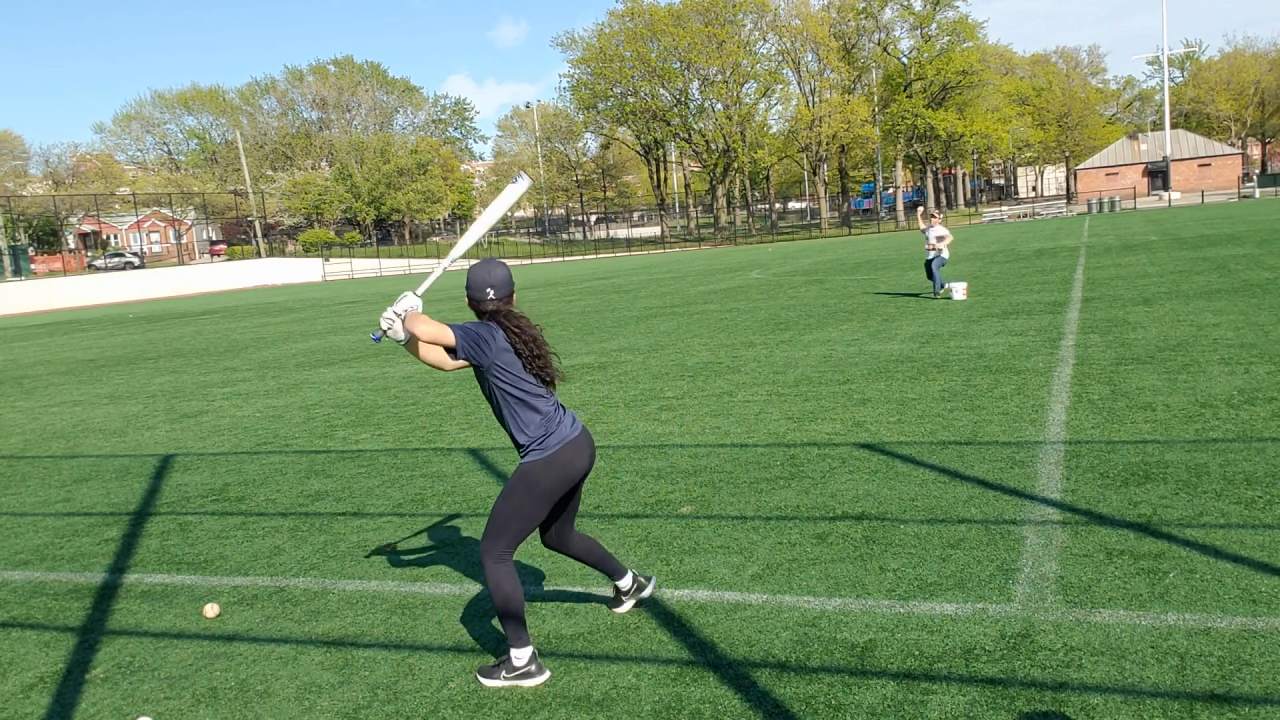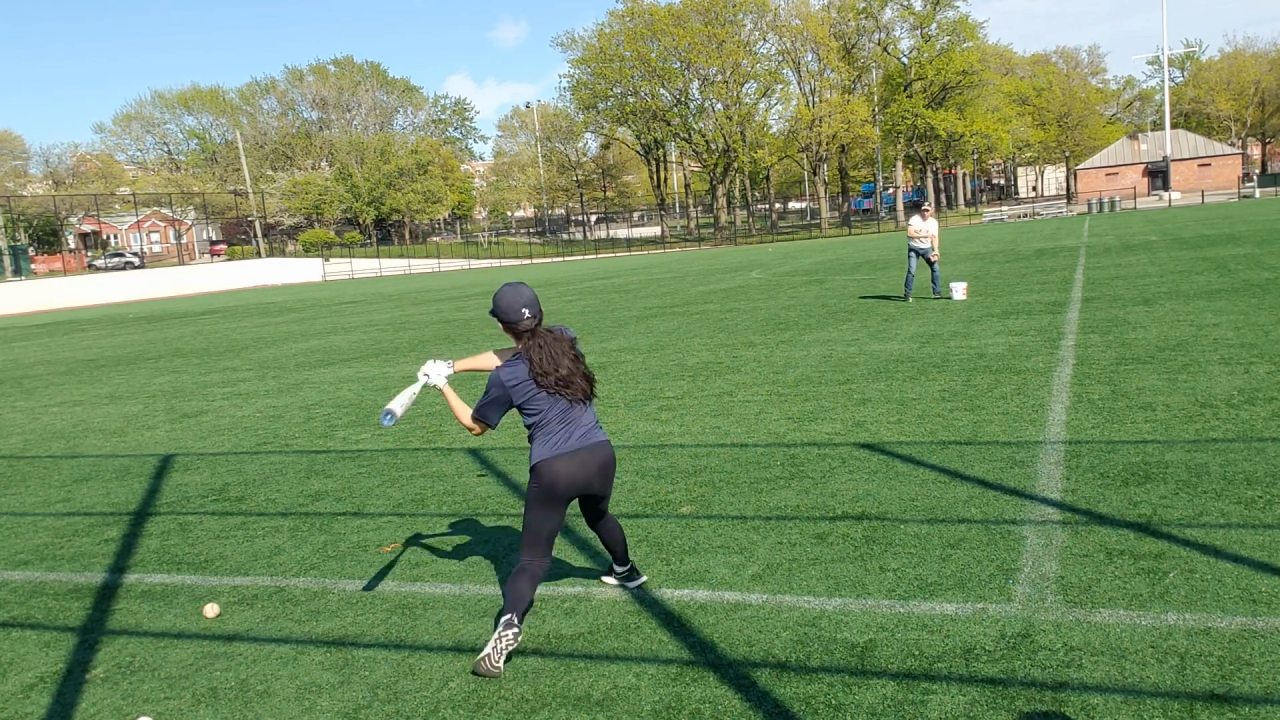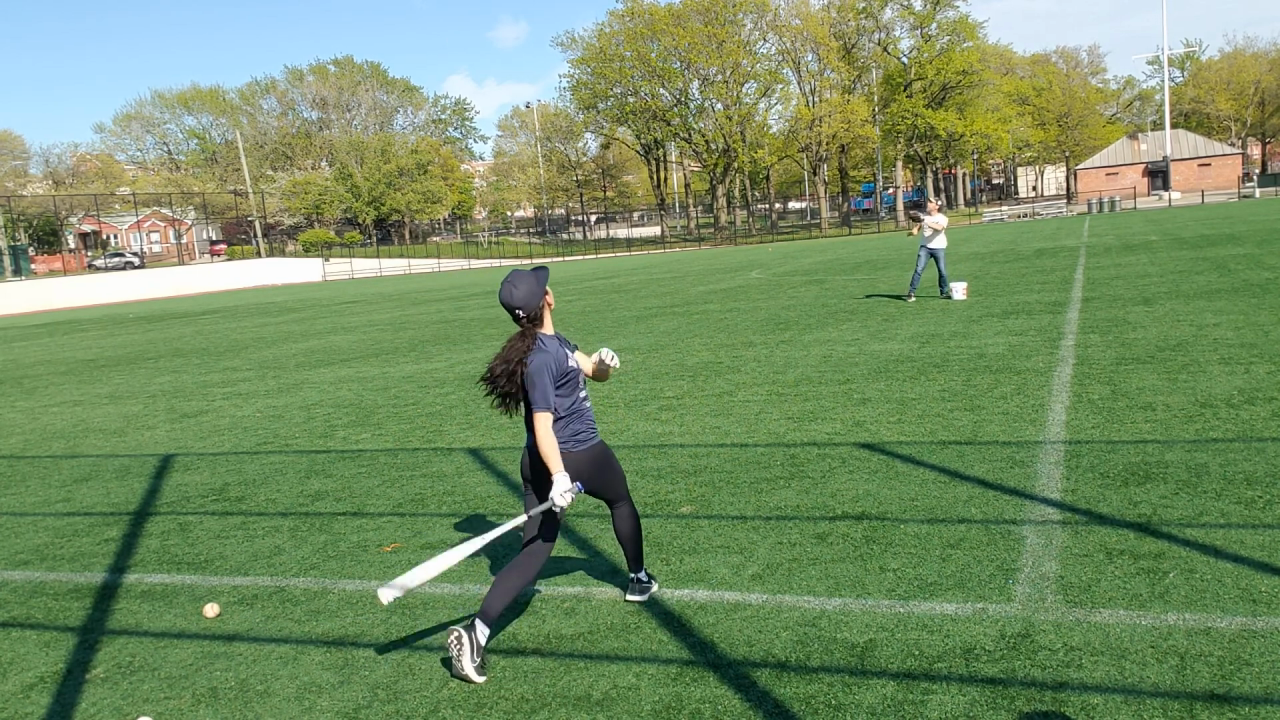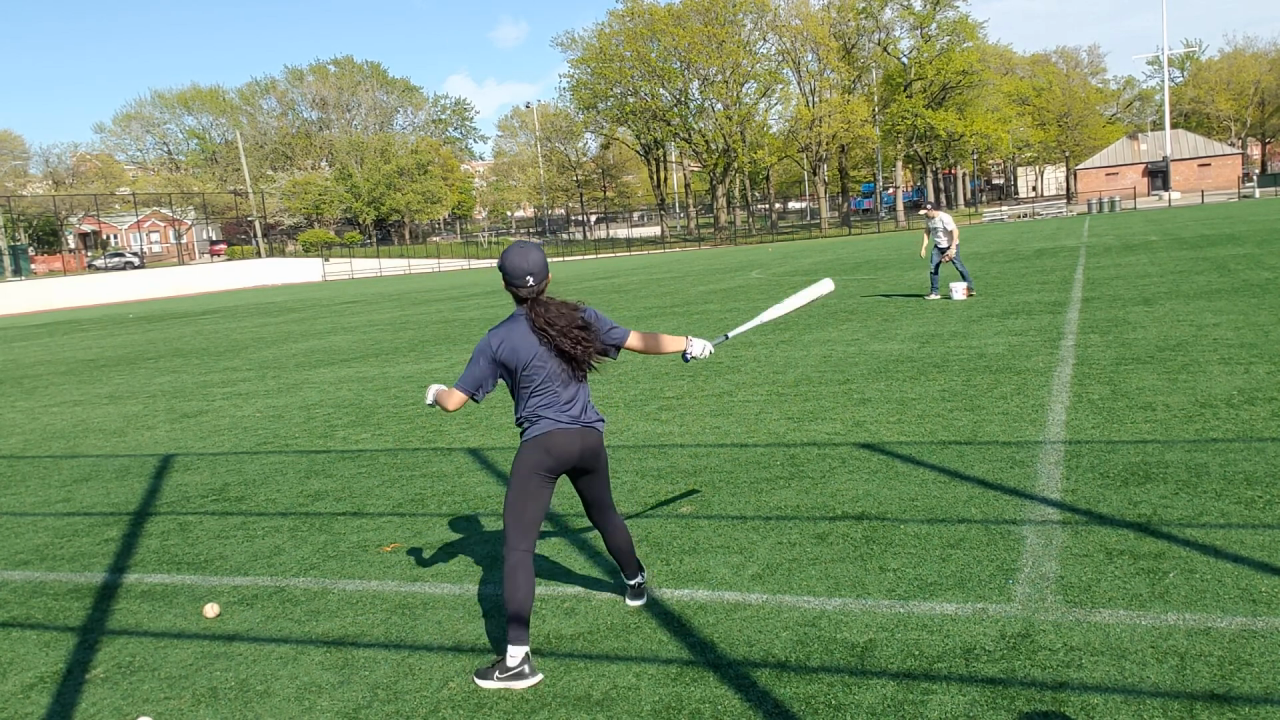
dt=0.7s
person 1, frame 1
left shoulder: (488, 334)
right shoulder: (506, 335)
left elbow: (432, 331)
right elbow: (446, 359)
left wrist: (410, 313)
right wrist: (404, 337)
left hip: (550, 462)
right hip: (577, 446)
left knee: (494, 553)
right knee: (558, 534)
left ankle: (523, 661)
right ankle: (629, 582)
person 1, frame 2
left shoulder: (506, 379)
right shoulder: (563, 338)
left elbow: (474, 426)
left wrist: (442, 384)
right wrist: (450, 367)
left hip: (553, 470)
right hip: (600, 455)
left knee: (534, 560)
right knee: (598, 515)
left ankle: (509, 624)
right ankle: (625, 571)
person 1, frame 3
left shoulder: (552, 342)
right shoulder: (540, 356)
left elbow: (591, 376)
right elbow: (541, 424)
left wrist: (602, 360)
right wrist: (561, 478)
left hip: (539, 461)
right hip: (580, 456)
left knee: (533, 551)
right knee: (622, 502)
left ankle: (475, 631)
right ankle: (638, 579)
person 1, frame 4
left shoulder: (497, 340)
right shoulder: (579, 317)
left elbow: (453, 401)
right elbow: (636, 341)
left wrist: (434, 392)
right wrist: (687, 343)
left hip: (542, 446)
right hip: (588, 439)
left knee: (517, 547)
right knee: (604, 515)
left ankle: (517, 659)
right ankle: (635, 582)
